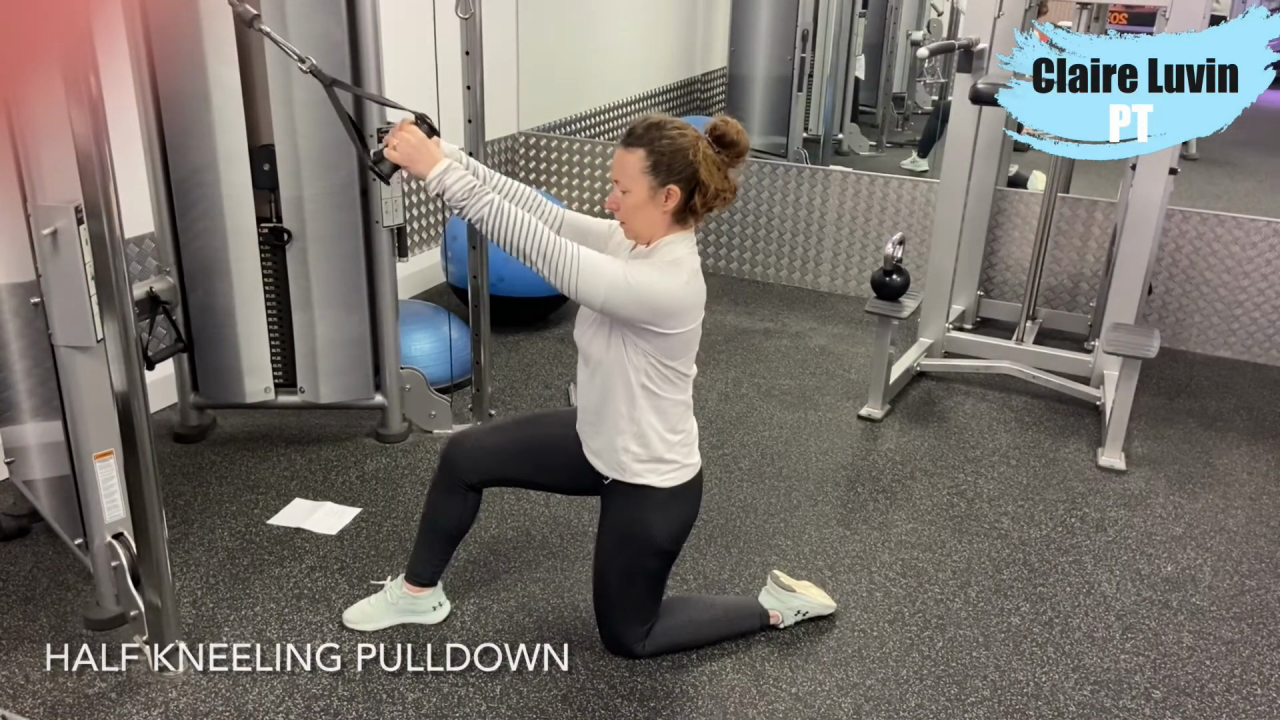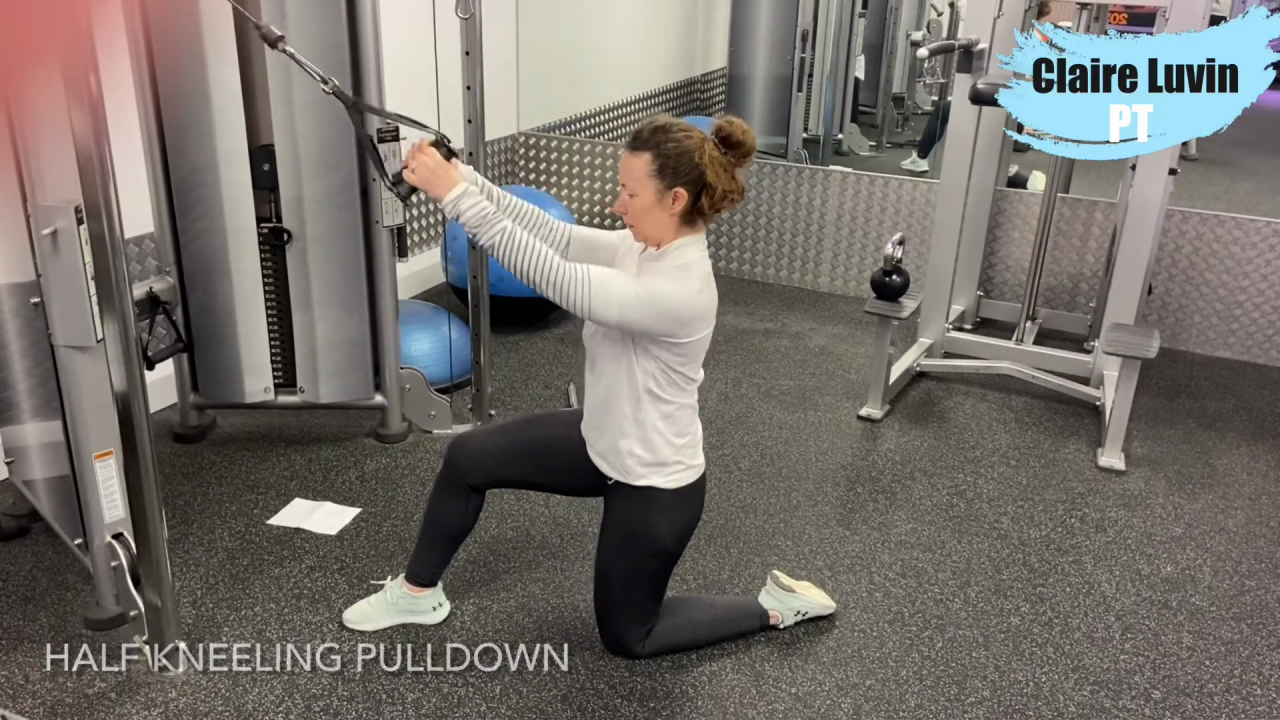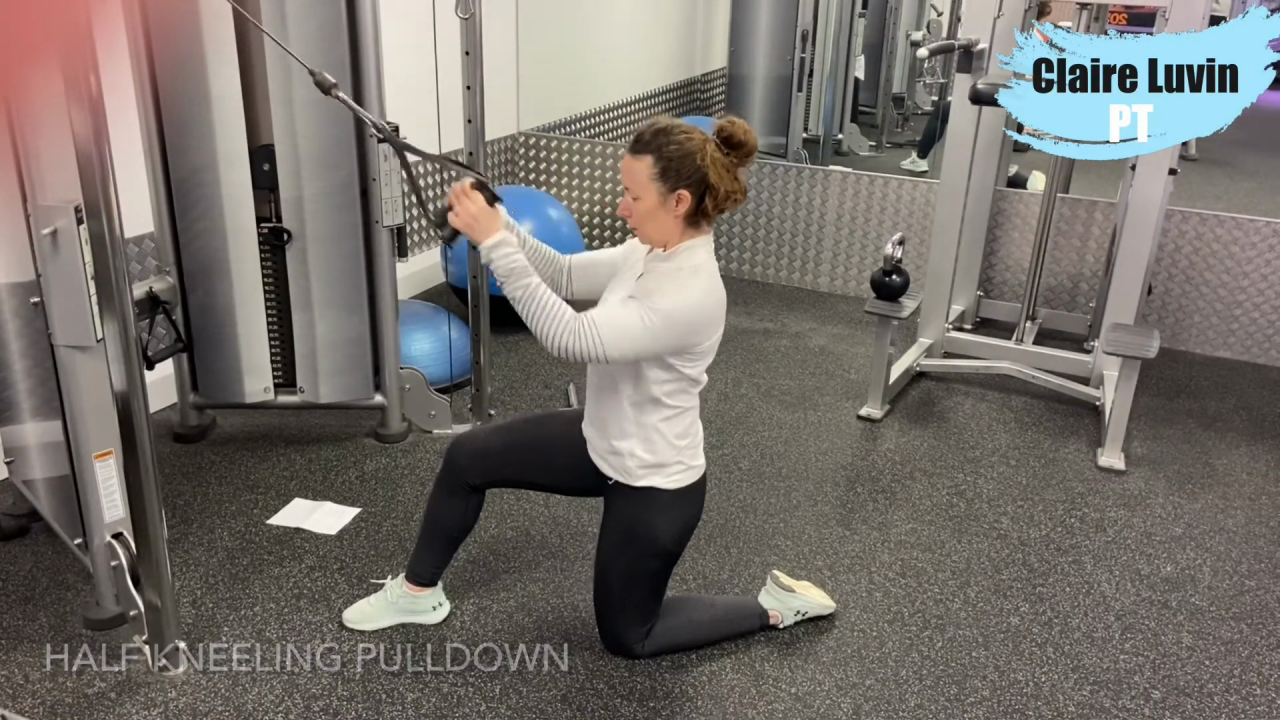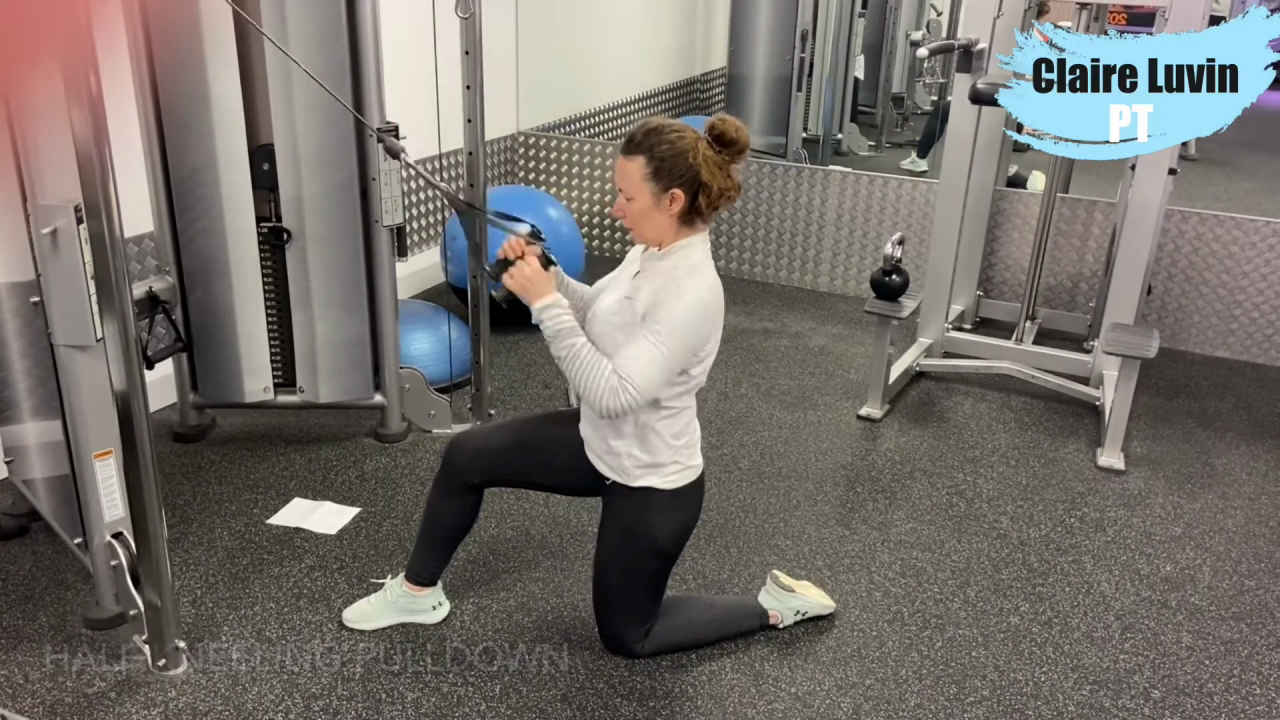
dt=0.2s
person 1, frame 1
left shoulder: (667, 283)
right shoulder: (642, 240)
left elbow: (541, 247)
right elbow: (544, 213)
left wrist: (440, 173)
right wrist: (445, 155)
left hip: (652, 483)
right hip: (599, 440)
left knee: (627, 635)
right knee: (465, 457)
left ankle: (777, 606)
right ankle: (418, 592)
person 1, frame 2
left shoulder: (680, 289)
right shoulder: (650, 244)
left elbow: (556, 278)
right elbow: (555, 235)
left wrist: (457, 197)
right wrist: (461, 176)
left hip: (655, 485)
right hip: (604, 441)
left knee: (626, 635)
right knee: (468, 457)
left ankle: (777, 607)
right ankle: (418, 592)
person 1, frame 3
left shoulder: (690, 294)
right shoulder: (656, 249)
left elbow: (568, 336)
right elbow: (569, 272)
left wrist: (494, 242)
right wrist: (496, 222)
left hip: (655, 485)
right hip: (604, 440)
left knee: (626, 635)
right knee: (468, 456)
left ankle: (776, 607)
right ankle: (418, 591)
person 1, frame 4
left shoulder: (691, 293)
right shoulder: (656, 251)
left elbow: (611, 394)
right elbow: (592, 312)
left wrist: (543, 302)
right wrist: (543, 274)
left hip: (652, 484)
right hip: (601, 443)
left knee: (626, 636)
right knee: (466, 456)
left ankle: (776, 607)
right ankle: (418, 592)
